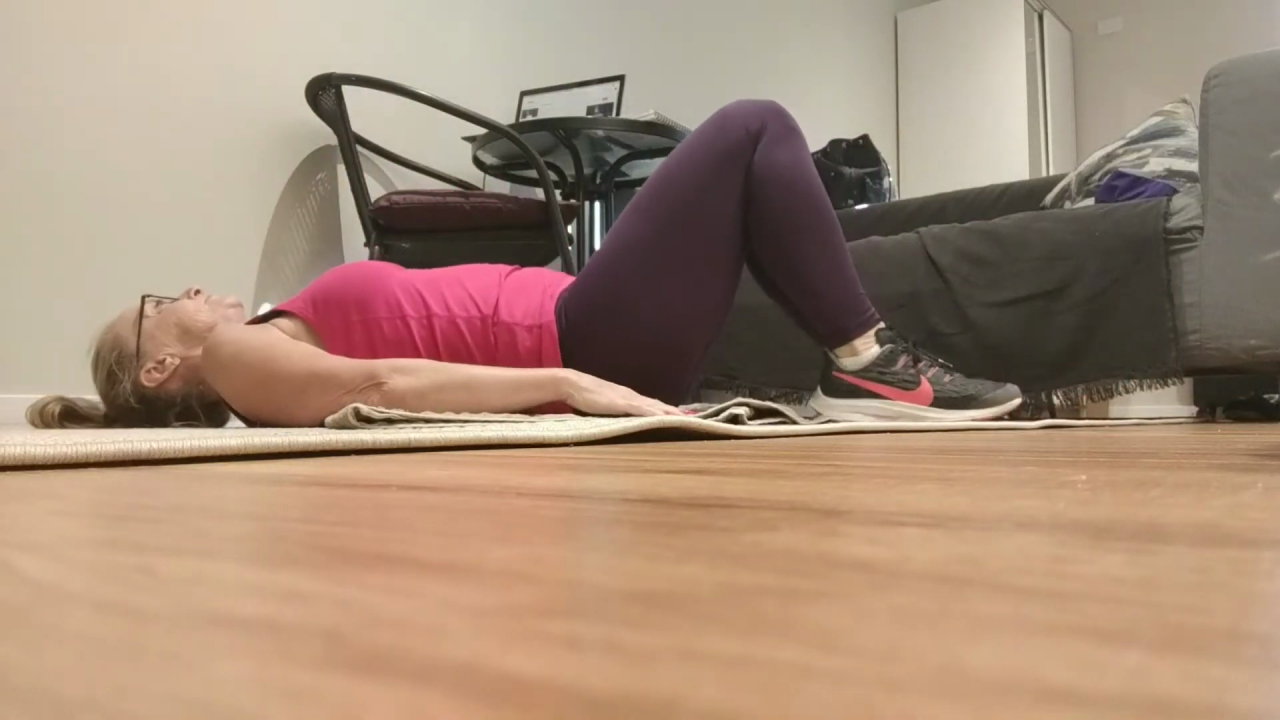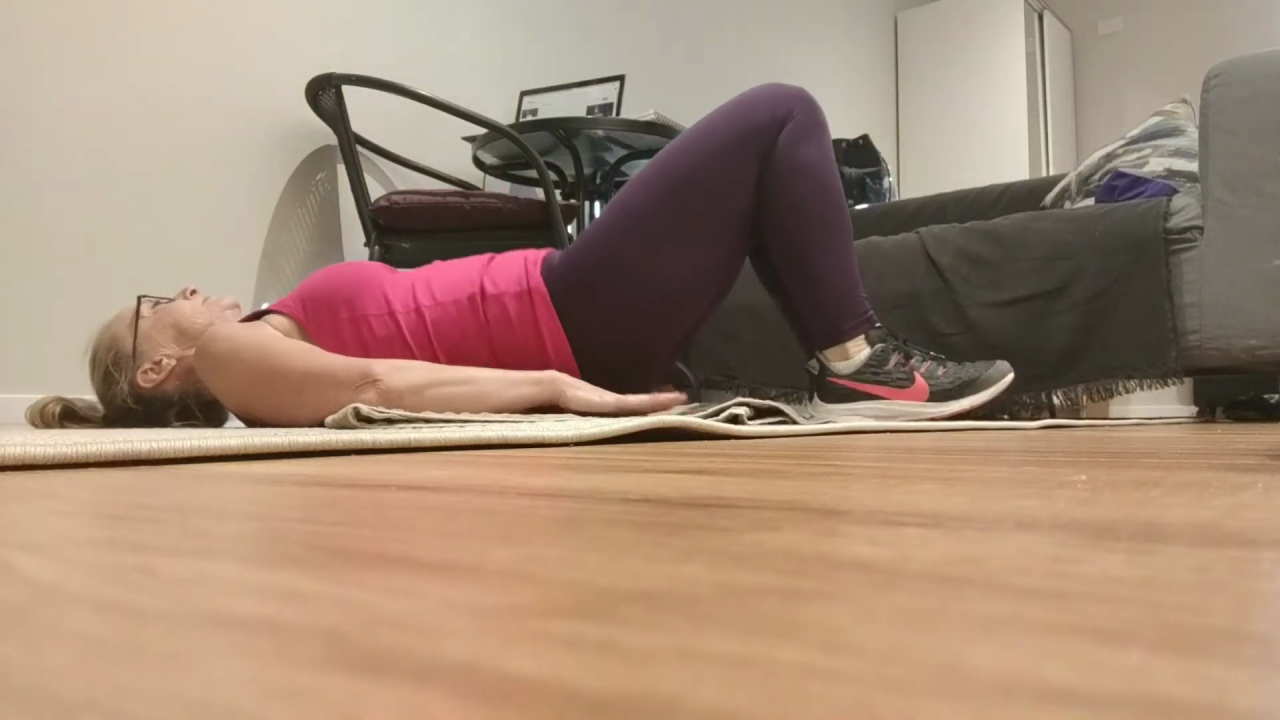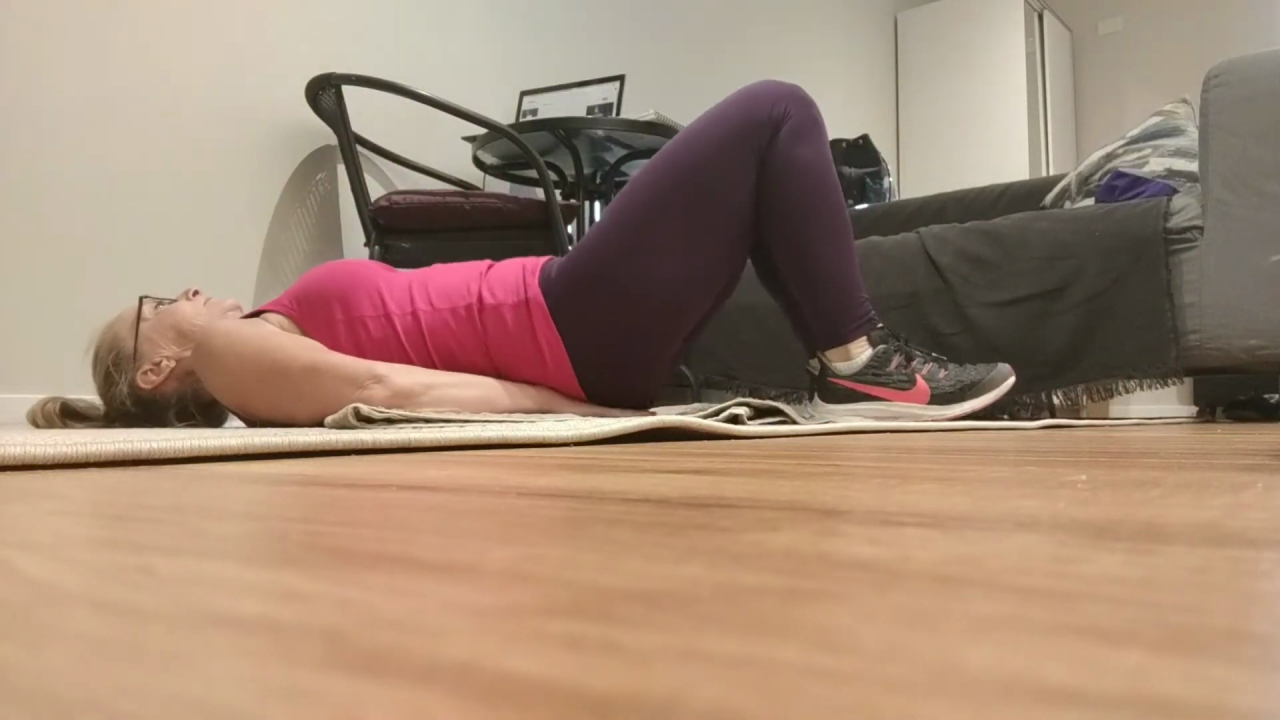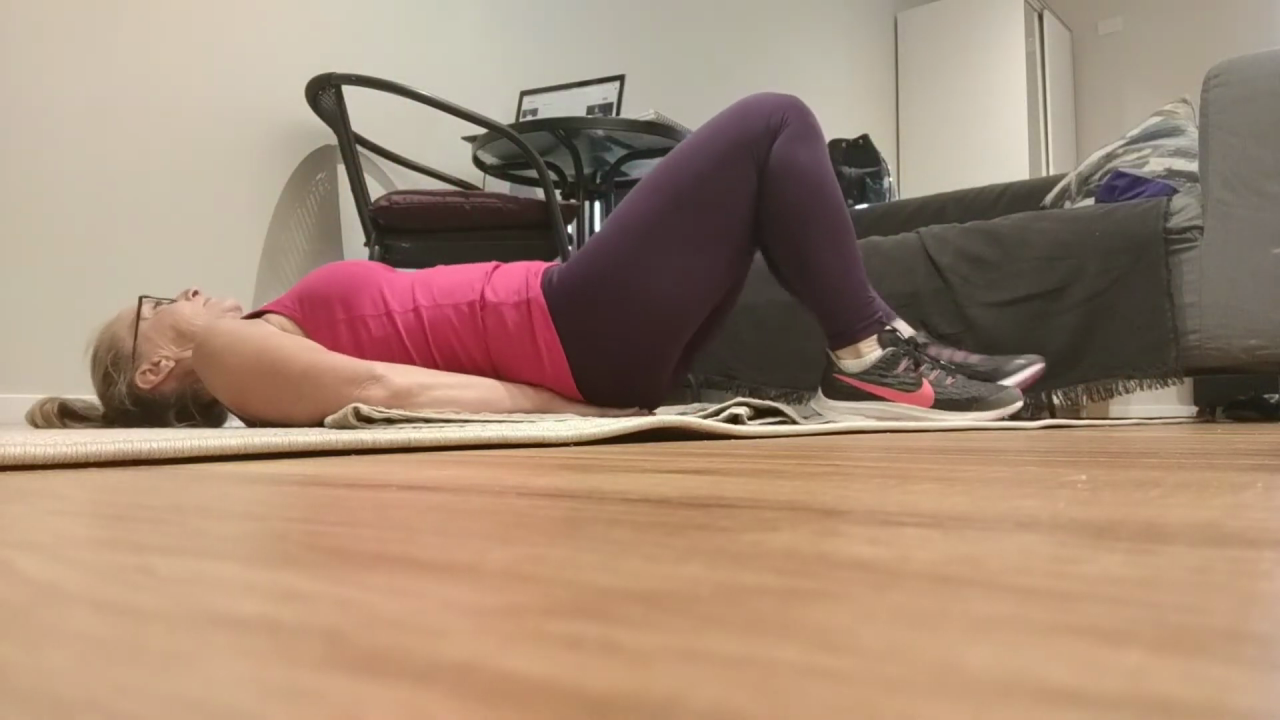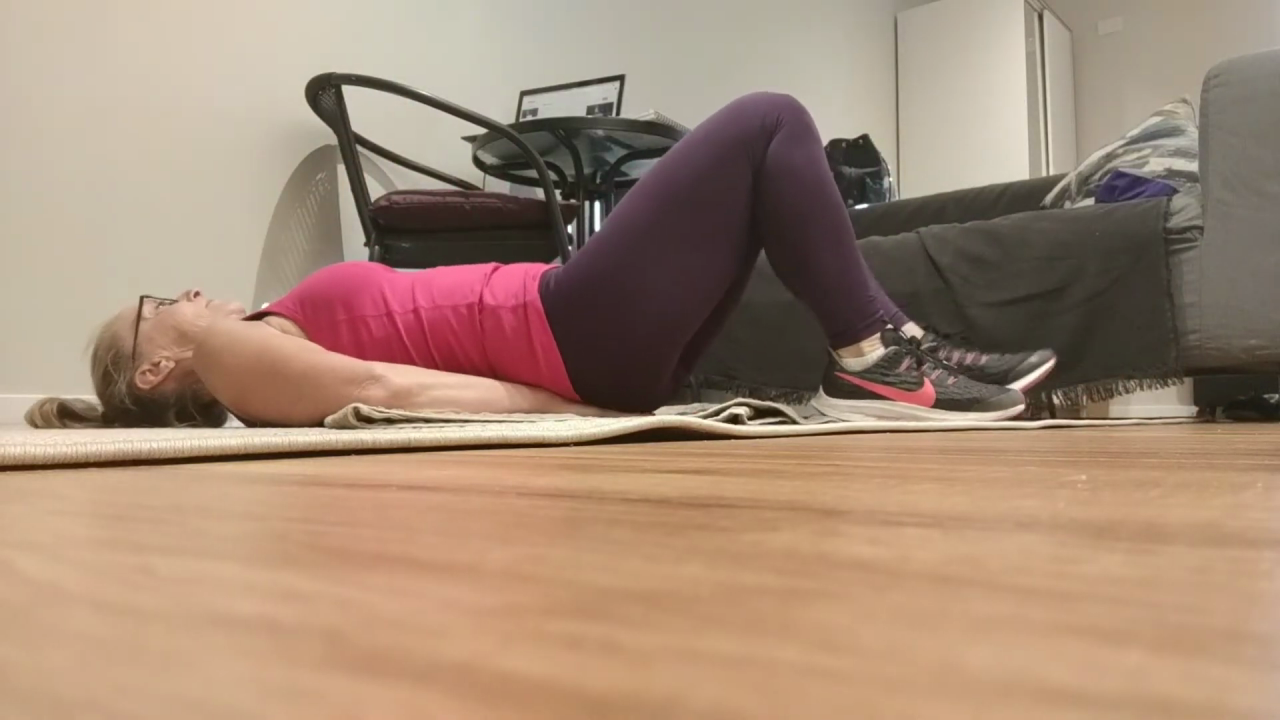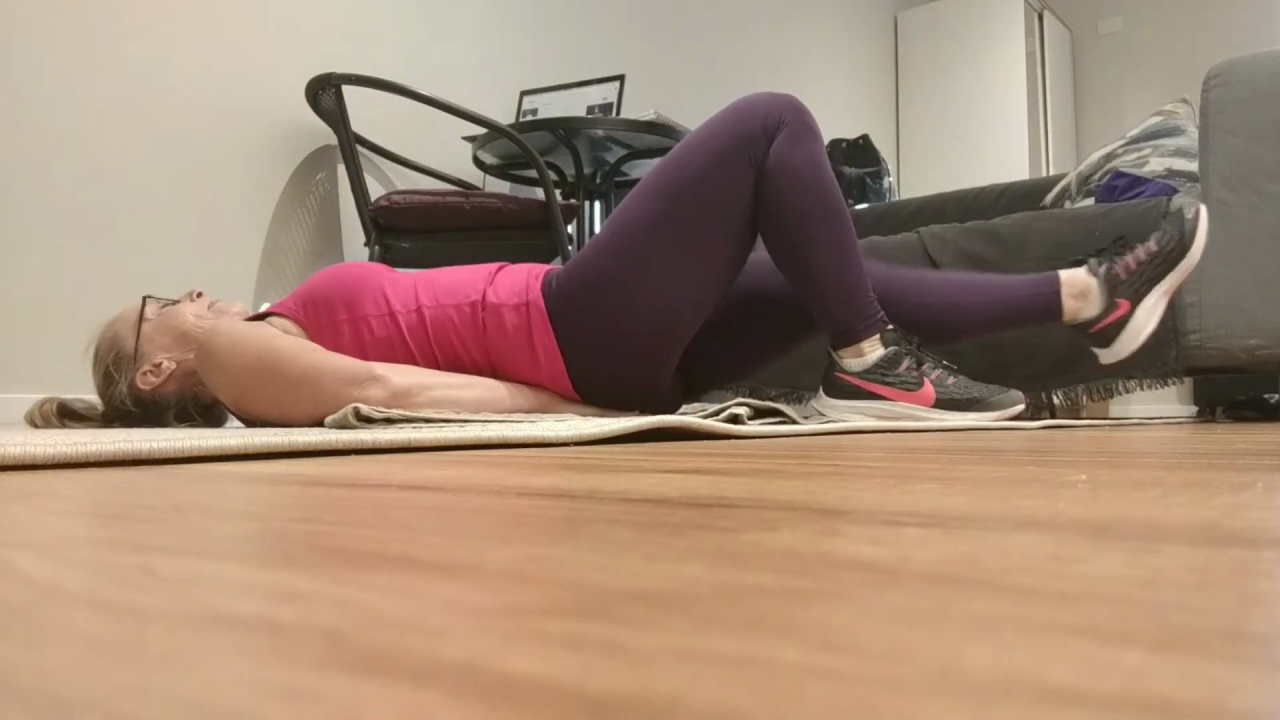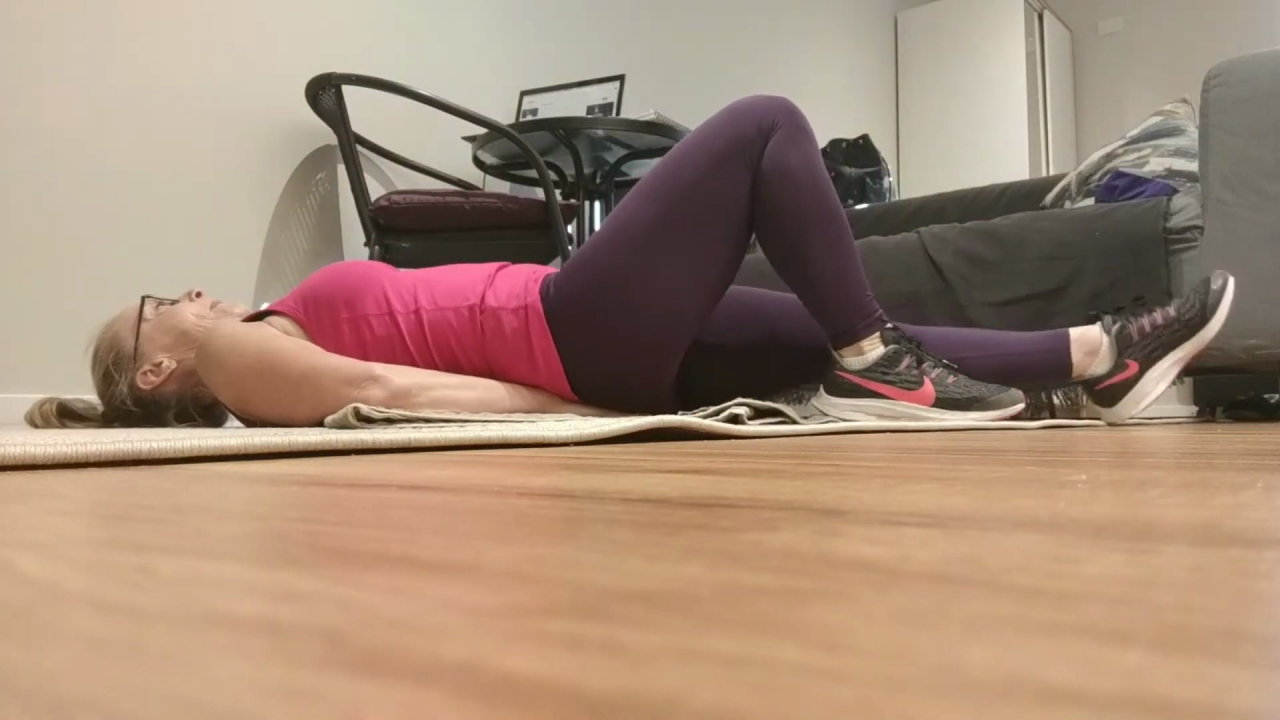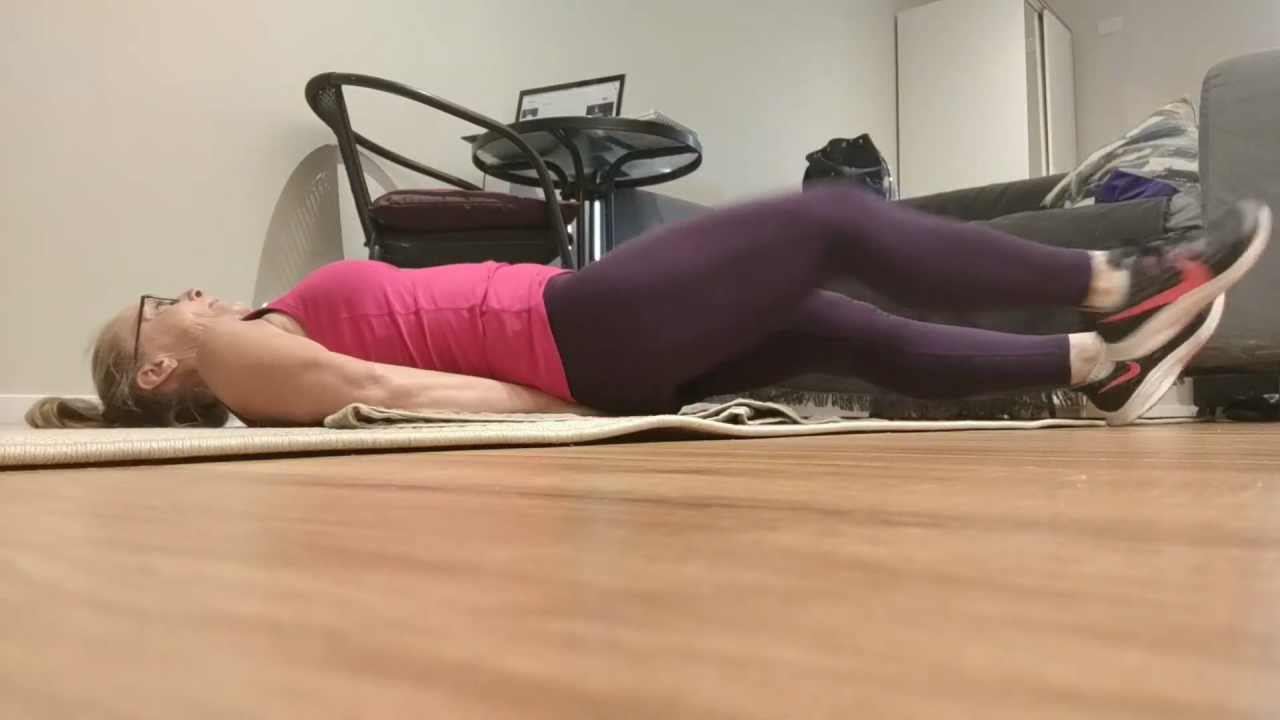
dt=0.4s
person 1, frame 1
left shoulder: (268, 344)
right shoulder: (244, 366)
right elbow: (387, 386)
right wrist: (569, 384)
left hip: (571, 318)
right hip: (586, 343)
left knee: (749, 158)
right knee: (753, 128)
left ankle: (870, 361)
right ankle: (861, 367)
person 1, frame 2
left shoulder: (262, 342)
right shoulder: (233, 361)
right elbow: (384, 386)
right wrist: (561, 388)
left hip: (574, 316)
right hip: (577, 321)
left knee: (765, 160)
right knee: (783, 115)
left ankle: (854, 361)
right ankle: (856, 368)
person 1, frame 3
left shoulder: (259, 339)
right shoulder: (230, 356)
right elbow: (386, 387)
right wrist: (557, 405)
left hip: (578, 322)
right hip: (578, 330)
left knee: (762, 166)
right knee: (776, 113)
left ankle: (854, 358)
right ankle: (857, 369)
person 1, frame 4
left shoulder: (263, 343)
right shoulder: (237, 359)
right elbow: (388, 391)
right wrist: (563, 408)
left hip: (579, 329)
right hip: (579, 333)
left knee: (761, 167)
right knee: (773, 124)
left ankle: (888, 349)
right ankle: (865, 369)
person 1, frame 5
left shoulder: (265, 339)
right shoulder: (245, 359)
right elbow: (387, 391)
right wrist: (564, 412)
left hip: (576, 328)
right hip: (579, 338)
left knee: (764, 177)
right knee: (769, 122)
left ankle: (906, 349)
right ankle: (868, 367)
person 1, frame 6
left shoulder: (271, 338)
right shoulder: (243, 359)
right elbow: (386, 389)
right wrist: (563, 413)
left hip: (591, 339)
right hip: (584, 336)
left knee: (821, 284)
right knee: (772, 123)
left ankle: (1087, 300)
right ankle: (869, 371)
person 1, frame 7
left shoulder: (270, 336)
right shoulder: (247, 359)
right elbow: (386, 386)
right wrist: (566, 415)
left hip: (603, 342)
right hip: (586, 338)
left knee: (839, 334)
right knee: (765, 124)
left ankle: (1104, 359)
right ankle: (870, 368)
person 1, frame 8
left shoulder: (272, 337)
right shoulder: (243, 357)
right elbow: (381, 384)
right wrist: (557, 418)
left hip: (591, 337)
right hip: (586, 338)
left knee: (838, 325)
right knee: (836, 220)
left ankle: (1099, 362)
right ankle: (1127, 285)
